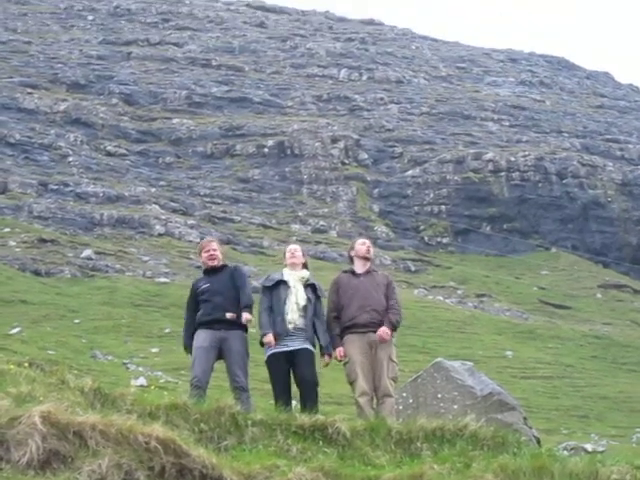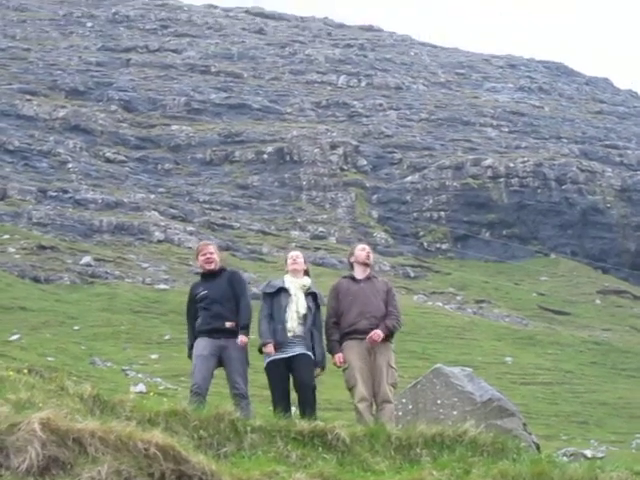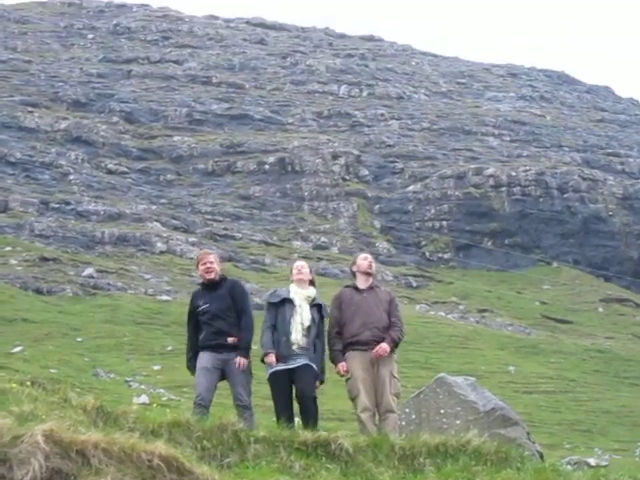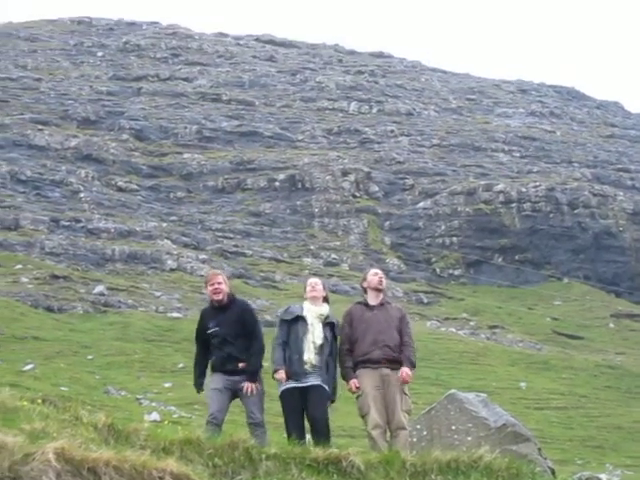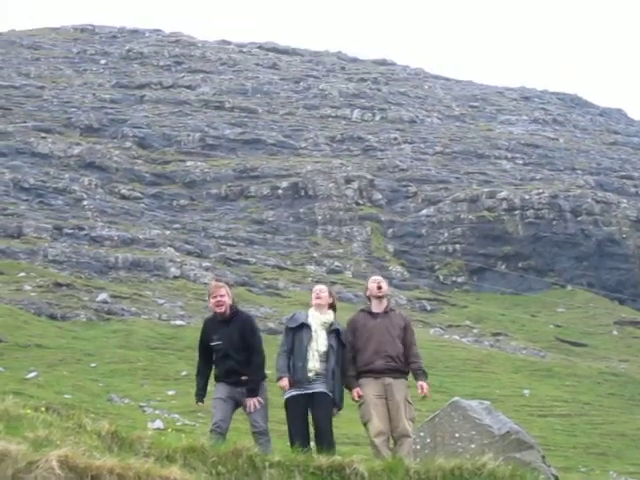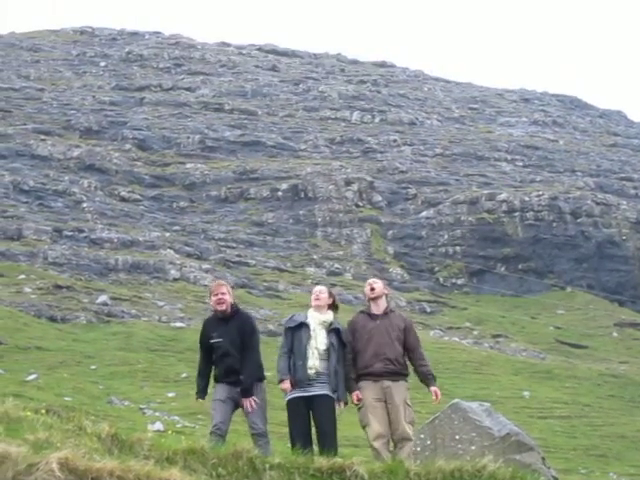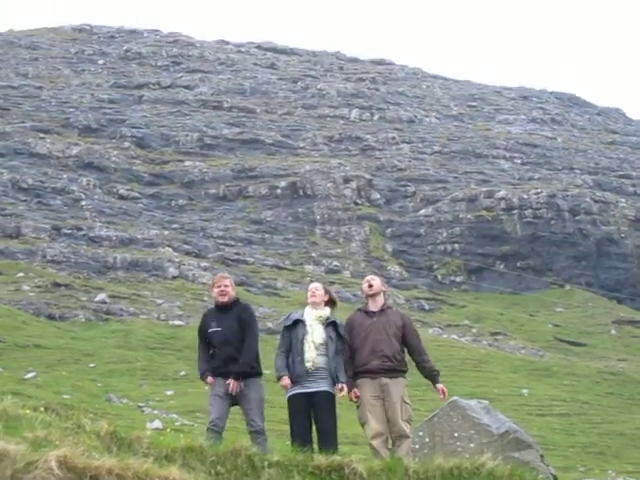
dt=0.1s
person 1, frame 1
left shoulder: (384, 279)
right shoulder: (340, 281)
left elbow: (395, 309)
right elbow: (332, 315)
left wrist: (388, 326)
right wrist: (336, 343)
left hip: (382, 338)
right hip: (353, 338)
left knee: (386, 389)
right knee: (362, 390)
person 1, frame 2
left shoulder: (384, 285)
right shoulder: (340, 286)
left elbow: (394, 315)
right elbow: (331, 321)
left wrist: (383, 330)
right wrist: (334, 349)
left hip: (380, 344)
right hip: (353, 344)
left knee: (385, 395)
right knee: (361, 396)
person 1, frame 3
left shoulder: (387, 295)
right shoulder: (342, 296)
left elbow: (397, 325)
right elbow: (334, 330)
left wrist: (389, 342)
right wrist: (337, 358)
left hip: (384, 354)
right hip: (355, 354)
left knee: (388, 406)
right knee: (364, 407)
person 1, frame 4
left shoulder: (398, 312)
right shoulder: (353, 312)
left elbow: (408, 343)
right elbow: (345, 347)
left wrist: (407, 365)
right wrist: (349, 375)
left hip: (394, 372)
right hip: (366, 372)
left knee: (399, 423)
right knee: (374, 424)
person 1, frame 5
left shoulder: (401, 319)
right shoulder: (356, 320)
left elbow: (411, 351)
right elbow: (348, 354)
left wrist: (420, 377)
right wrist: (352, 383)
left hip: (397, 380)
right hip: (369, 381)
left knee: (403, 431)
right knee: (377, 432)
person 1, frame 6
left shoulder: (402, 321)
right shoulder: (356, 322)
left elbow: (416, 353)
right elbow: (349, 357)
left wrist: (430, 381)
right wrist: (352, 387)
left hip: (397, 383)
right hip: (369, 384)
left knee: (404, 433)
right knee: (377, 435)
person 1, frame 7
left shoulder: (399, 317)
right shoulder: (354, 320)
left elbow: (417, 350)
right elbow: (347, 354)
left wrist: (435, 379)
right wrist: (350, 384)
left hip: (395, 380)
right hip: (366, 382)
left knee: (401, 430)
right knee: (375, 433)
person 2, frame 1
left shoulder: (234, 272)
right shoulder: (198, 283)
left elbow: (244, 291)
right elbow: (191, 313)
left wrist: (246, 309)
right wrist: (187, 341)
left hip: (234, 331)
right hip: (205, 332)
left knee: (239, 383)
right knee: (198, 381)
person 2, frame 2
left shoulder: (233, 277)
right shoulder: (196, 287)
left elbow: (244, 301)
right elbow: (191, 319)
left wrist: (244, 330)
right wrist: (191, 347)
left hip: (233, 339)
right hip: (205, 339)
left knee: (239, 390)
right knee: (198, 388)
person 2, frame 3
left shoulder: (234, 286)
right shoulder: (197, 296)
left elbow: (247, 317)
right elbow: (193, 330)
left wrist: (244, 350)
right wrist: (192, 361)
left hip: (235, 352)
right hip: (208, 353)
left knee: (243, 402)
right knee: (201, 400)
person 2, frame 4
left shoulder: (242, 308)
right shoulder: (206, 314)
left elbow: (257, 341)
right elbow: (201, 349)
left wrist: (252, 376)
right wrist: (199, 381)
left hip: (247, 374)
right hip: (220, 374)
left knee: (256, 420)
right knee: (214, 418)
person 2, frame 5
left shoulder: (245, 320)
right shoulder: (209, 325)
left elbow: (257, 355)
right elbow: (204, 360)
left wrist: (252, 390)
right wrist: (200, 392)
left hip: (252, 384)
right hip: (224, 384)
left knee: (260, 428)
right knee: (218, 427)
person 2, frame 6
left shoulder: (244, 319)
right shoulder: (209, 325)
left elbow: (253, 355)
right elbow: (205, 360)
left wrist: (247, 390)
right wrist: (201, 391)
left hip: (251, 384)
right hip: (223, 385)
left knee: (259, 430)
right knee: (217, 429)
person 2, frame 7
left shoulder: (244, 310)
right shoulder: (208, 316)
left elbow: (250, 344)
right elbow: (203, 349)
left wrist: (237, 374)
right wrist: (205, 373)
left hip: (249, 378)
right hip: (220, 379)
left knee: (256, 426)
right knee: (215, 425)
person 3, frame 1
left shoulder: (311, 286)
right shoulder: (273, 281)
left elbow: (319, 318)
right elbow: (264, 309)
left wrist: (326, 348)
right wrist: (266, 331)
left hip: (302, 342)
right hip: (277, 343)
left knee: (308, 380)
right knee: (281, 391)
person 3, frame 2
left shoulder: (312, 294)
right shoulder: (274, 287)
left elbow: (316, 327)
right elbow: (264, 316)
left wrist: (319, 360)
right wrist: (266, 341)
left hip: (301, 348)
right hip: (276, 350)
left knee: (306, 384)
right knee: (280, 398)
person 3, frame 3
left shoulder: (317, 304)
right shoulder: (278, 296)
left elbow: (319, 338)
right elbow: (267, 326)
left wrist: (320, 373)
right wrist: (268, 351)
left hip: (305, 360)
right hip: (280, 362)
left knee: (307, 395)
right knee: (282, 410)
person 3, frame 4
left shoulder: (330, 322)
right shoulder: (291, 313)
left elbow: (332, 357)
right elbow: (279, 343)
left wrist: (331, 392)
right wrist: (278, 367)
left hip: (317, 379)
right hip: (291, 379)
left knee: (318, 417)
right knee: (294, 427)
person 3, frame 5
left shoulder: (336, 329)
right shoulder: (297, 321)
left elbow: (338, 364)
right elbow: (284, 351)
left wrist: (337, 398)
right wrist: (283, 375)
left hip: (321, 387)
right hip: (296, 386)
left knee: (324, 429)
right knee: (297, 435)
person 3, frame 6
left shoulder: (336, 329)
right shoulder: (296, 322)
left elbow: (339, 363)
right elbow: (284, 352)
left wrist: (341, 395)
right wrist: (284, 377)
left hip: (324, 388)
right hip: (298, 387)
left knee: (327, 431)
right knee: (299, 436)
person 3, frame 7
left shoulder: (333, 325)
right shoulder: (293, 320)
left elbow: (339, 354)
right elbow: (282, 350)
left wrist: (342, 380)
right wrist: (282, 373)
left hip: (323, 383)
right hip: (298, 383)
left knee: (327, 429)
right knee: (300, 432)
